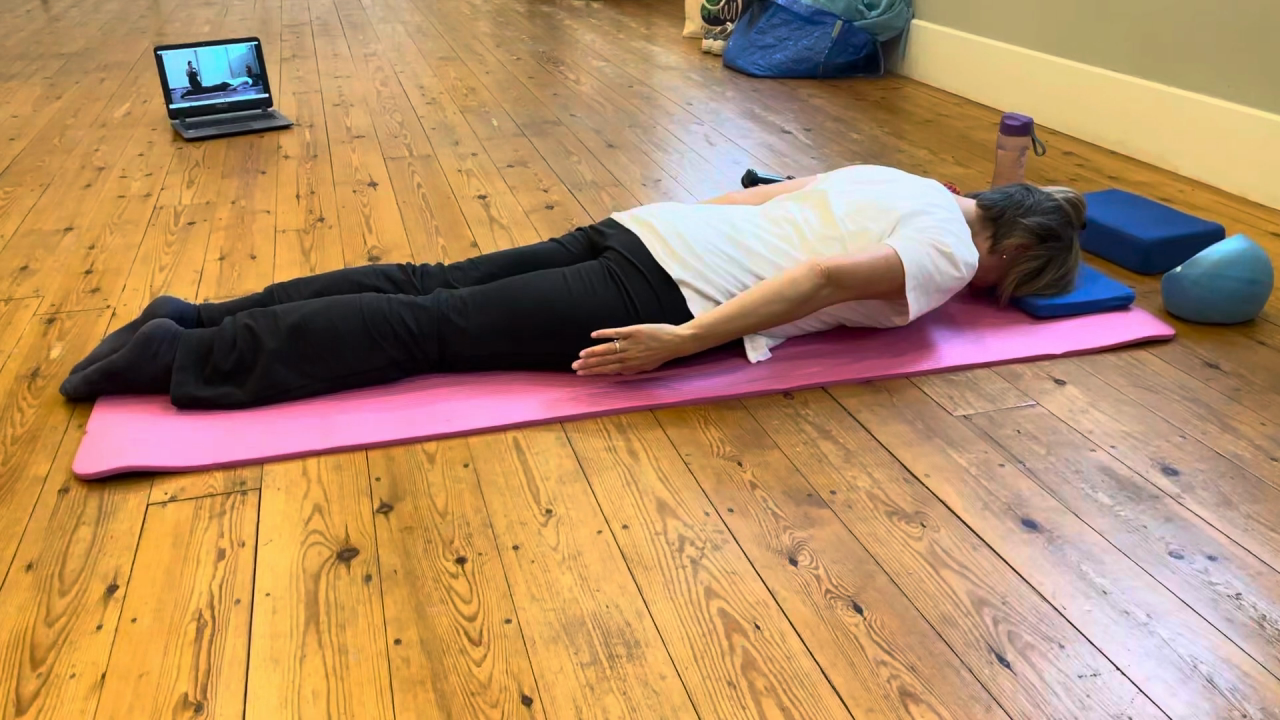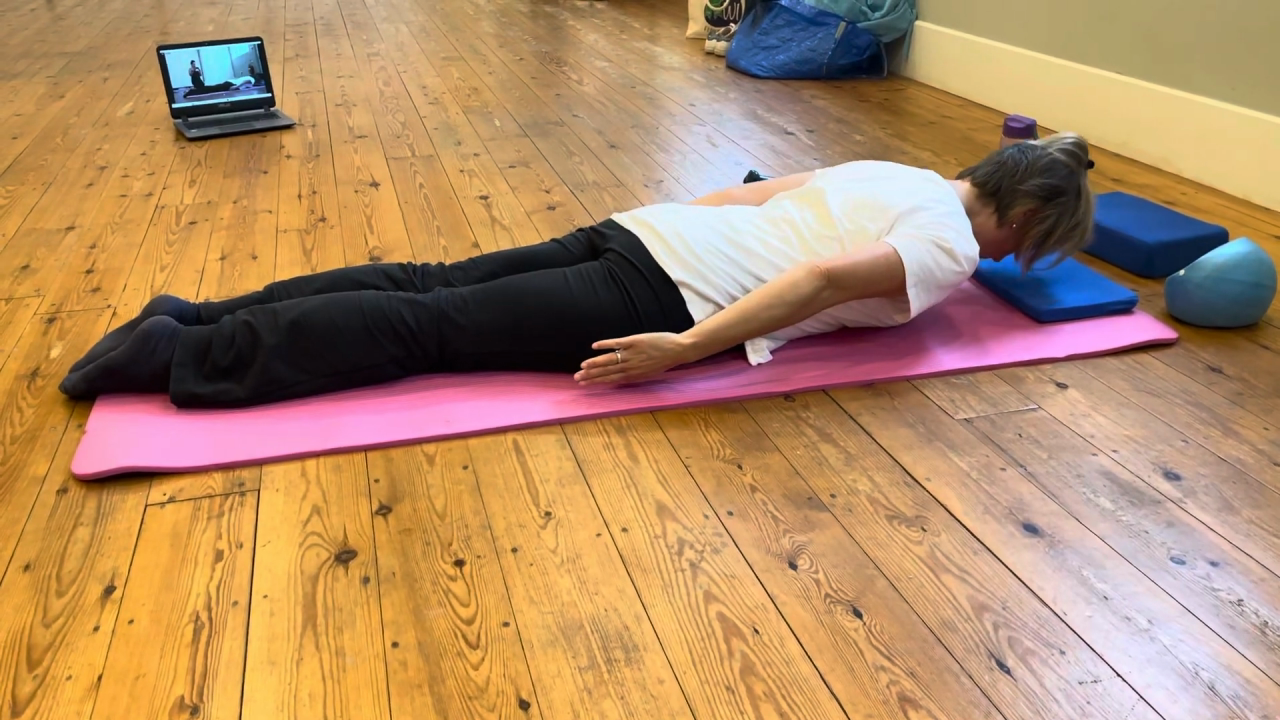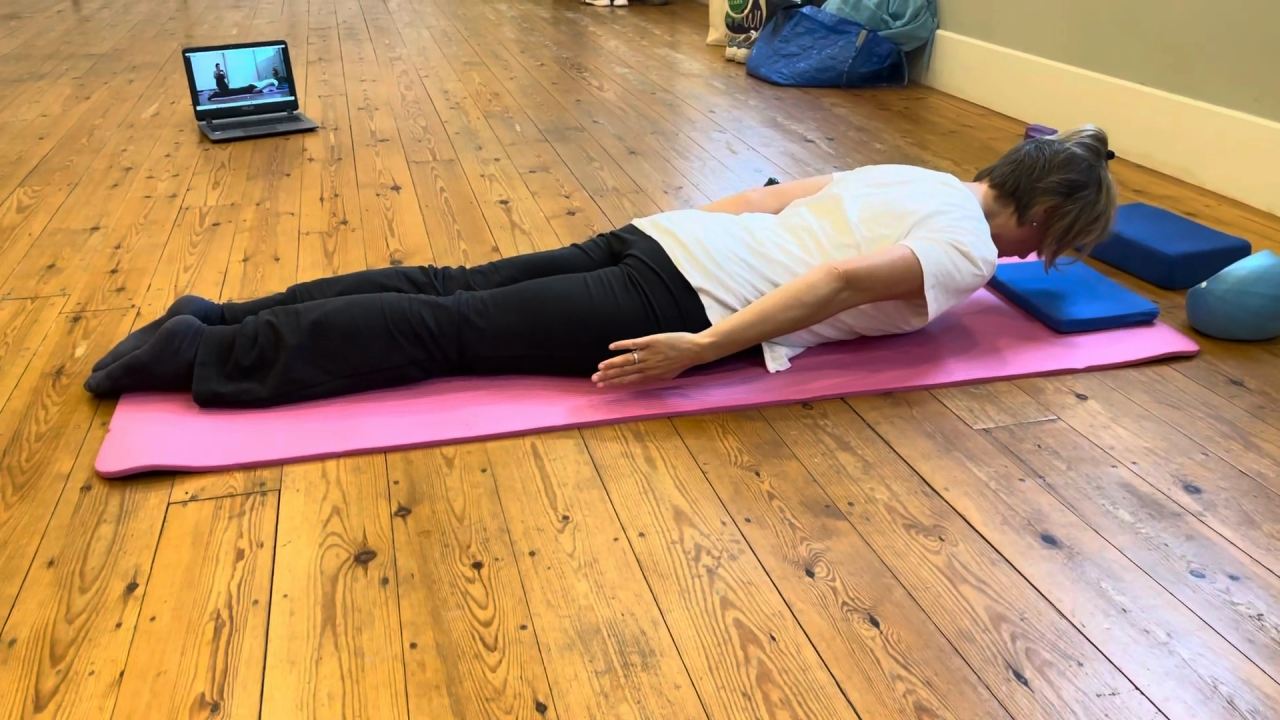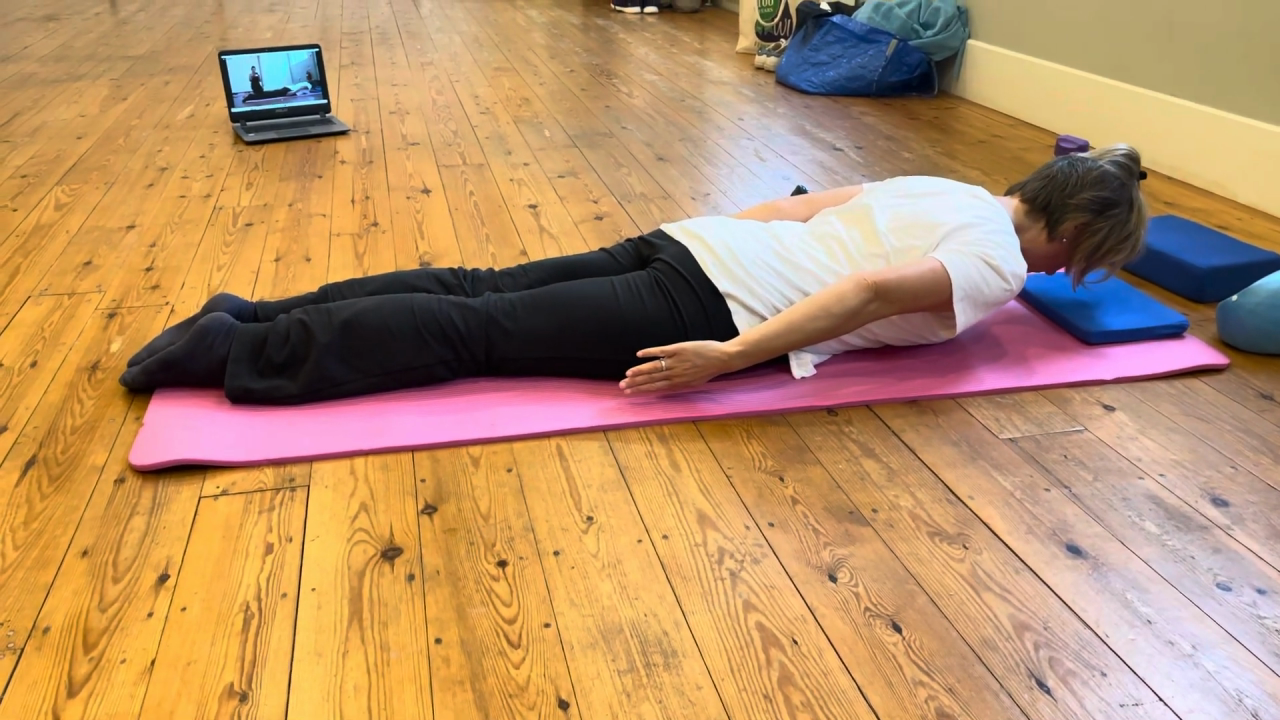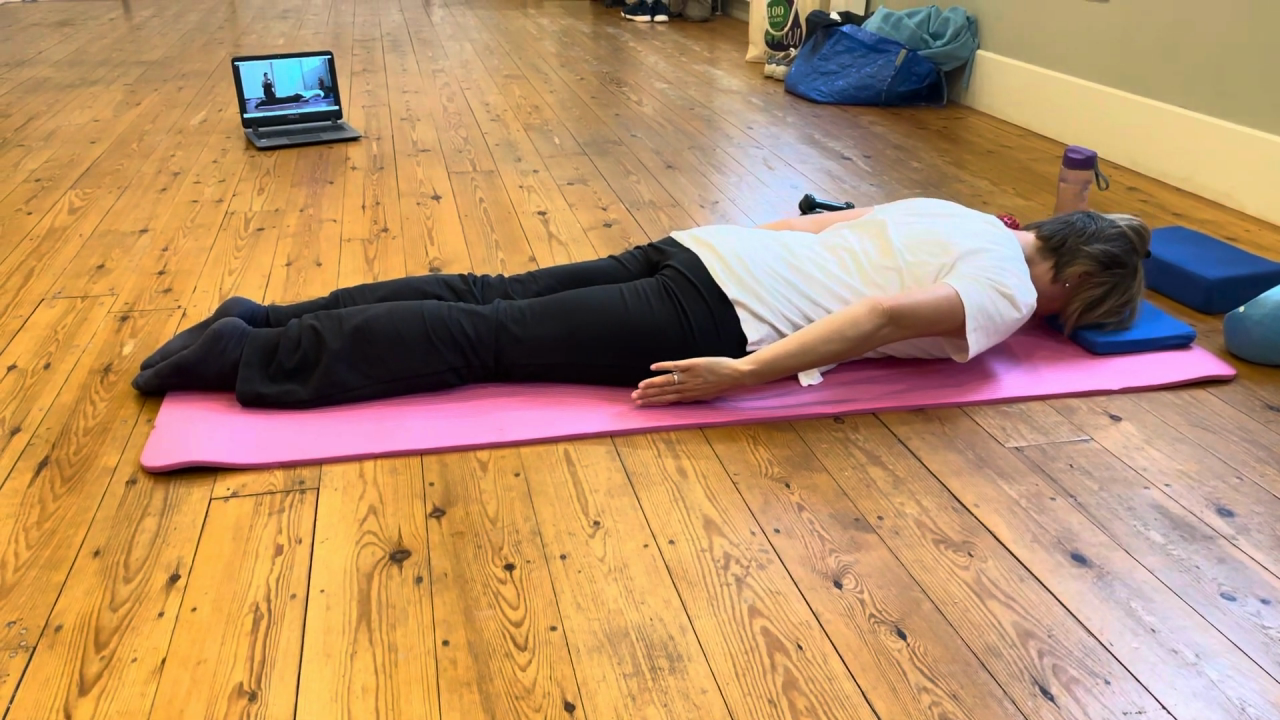
dt=1s
person 1, frame 1
left shoulder: (898, 182)
right shoulder: (950, 251)
right elbow: (827, 278)
right wrist: (685, 339)
left hip: (649, 230)
right hip: (673, 293)
left knee: (434, 291)
right knee: (434, 332)
left ankle: (193, 319)
right ankle: (182, 360)
person 1, frame 2
left shoulder: (895, 174)
right shoulder: (951, 246)
right elbow: (829, 277)
right wrist: (689, 345)
left hip: (647, 230)
right hip: (671, 295)
left knee: (432, 290)
right knee: (432, 331)
left ankle: (191, 316)
right ankle: (180, 357)
person 1, frame 3
left shoulder: (913, 175)
right shoulder: (967, 250)
right elbow: (847, 278)
right wrist: (701, 346)
left hip: (667, 235)
right hip: (689, 299)
left knee: (452, 293)
right knee: (455, 331)
left ankle: (216, 317)
right ankle: (204, 355)
person 1, frame 4
left shoulder: (947, 190)
right shoulder: (997, 261)
right elbow: (876, 292)
right wrist: (730, 358)
left hip: (692, 242)
right hip: (713, 308)
left knee: (478, 295)
right knee: (479, 335)
left ankle: (248, 315)
right ankle: (238, 354)
person 1, frame 5
left shoulder: (955, 215)
right shoulder: (1007, 290)
right elbow: (889, 316)
right wrist: (745, 371)
left hip: (703, 250)
right hip: (721, 315)
left knee: (487, 300)
right knee: (489, 340)
left ankle: (260, 320)
right ankle: (245, 357)
